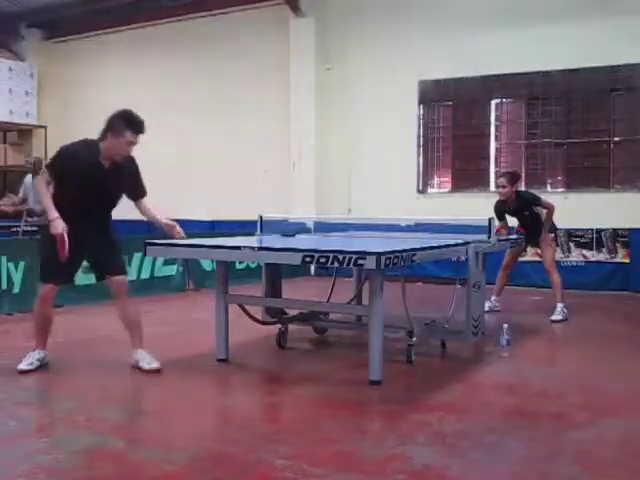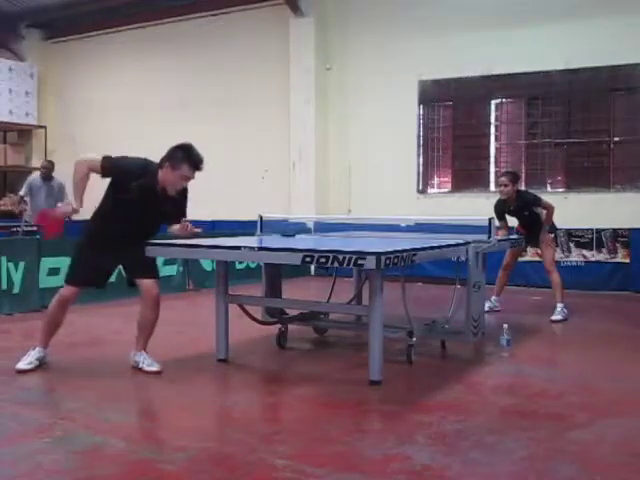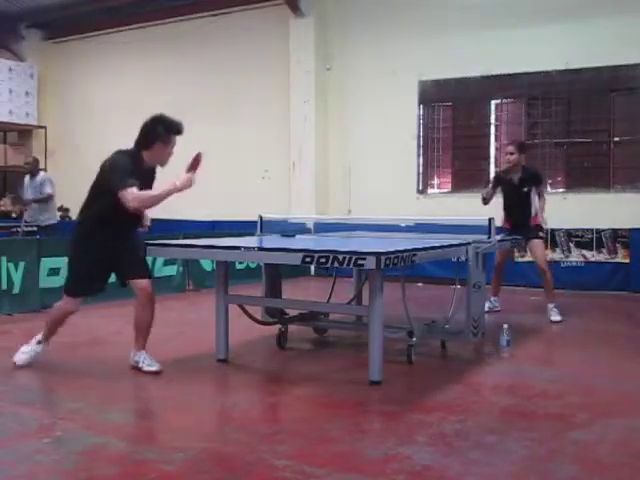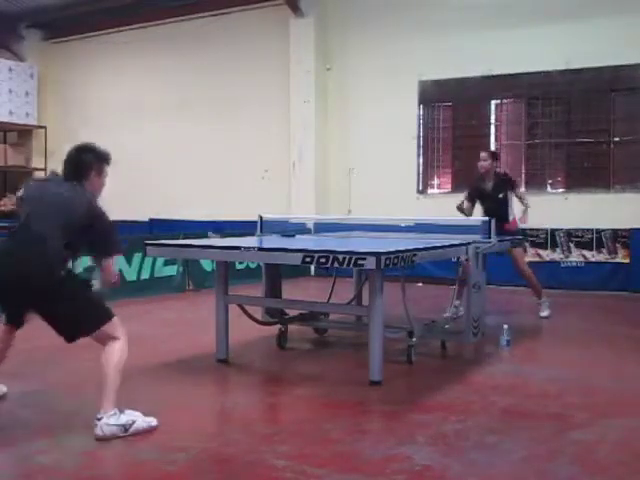
dt=1s
person 1, frame 1
left shoulder: (127, 166)
right shoulder: (73, 154)
left elbow: (140, 201)
right elbow: (41, 182)
left wrist: (161, 221)
right wrist: (54, 218)
left hip: (100, 232)
right hip: (63, 231)
left knee: (121, 286)
right knee: (46, 292)
left ankle: (139, 352)
right ankle: (39, 351)
person 1, frame 2
left shoulder: (178, 194)
right shoulder: (133, 169)
left elbow: (172, 225)
right elbow: (83, 163)
left wrist: (183, 229)
right wrist: (76, 202)
left hip: (136, 244)
right hip: (99, 238)
left knee: (152, 294)
right knee: (66, 294)
left ankle: (139, 353)
right ankle: (40, 349)
person 1, frame 3
left shoulder: (149, 167)
right shoulder: (120, 163)
right elbow: (132, 201)
left wrist: (140, 214)
right wrist: (176, 187)
left hip: (123, 237)
right hip: (91, 237)
left knee: (145, 291)
right knee: (71, 303)
left ankle: (139, 353)
right ankle: (41, 341)
person 1, frame 4
left shoulder: (35, 187)
right shoulder: (91, 209)
right elbow: (110, 275)
right hip: (47, 275)
right knee: (115, 337)
right ankle: (108, 416)
person 2, frame 1
left shoulder: (526, 197)
right shoulder: (499, 206)
left elbow: (551, 208)
right elbow: (504, 228)
left wrist: (544, 232)
right wrist: (501, 232)
left hip: (543, 230)
right hip: (524, 231)
left knee: (550, 267)
right knee: (506, 265)
left ankle: (561, 307)
right ankle: (494, 301)
person 2, frame 2
left shoulder: (526, 197)
right shoulder: (500, 205)
left elbow: (550, 208)
right elbow: (504, 228)
left wrist: (544, 232)
right wrist: (501, 233)
left hip: (543, 229)
right hip: (524, 230)
left knee: (550, 267)
right knee: (506, 265)
left ankle: (560, 307)
right ankle: (494, 301)
person 2, frame 3
left shoulder: (532, 174)
right shoulder: (500, 176)
left elbow: (541, 196)
right elbow: (486, 201)
left wrist: (541, 214)
right wrist: (486, 195)
left hip: (531, 224)
right hip: (509, 225)
left knee: (542, 265)
right knee: (498, 264)
left ankle: (552, 306)
right ankle: (493, 301)
person 2, frame 4
left shoulder: (505, 180)
right shoulder: (476, 187)
left elbow: (522, 198)
right elbow: (468, 213)
left wrist: (525, 210)
right wrist: (461, 208)
left hip: (509, 230)
left knee: (523, 270)
right knee: (466, 266)
left ankle: (543, 302)
right ankle: (457, 305)
